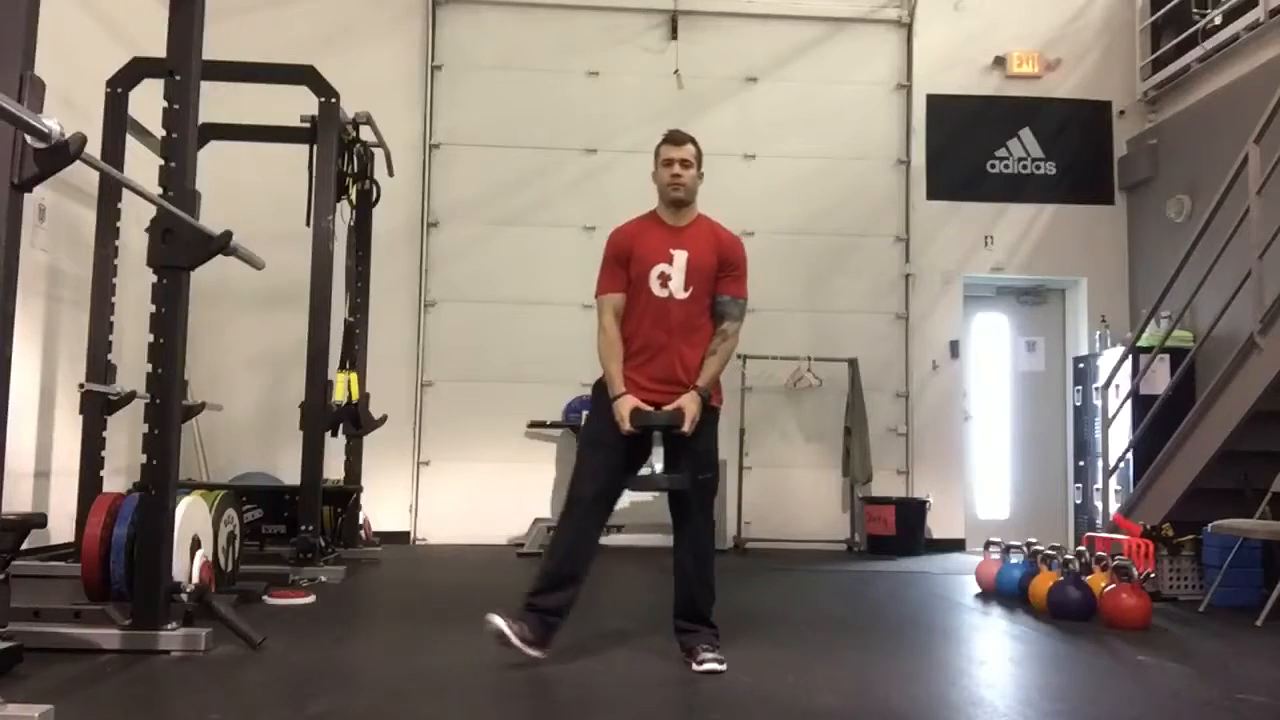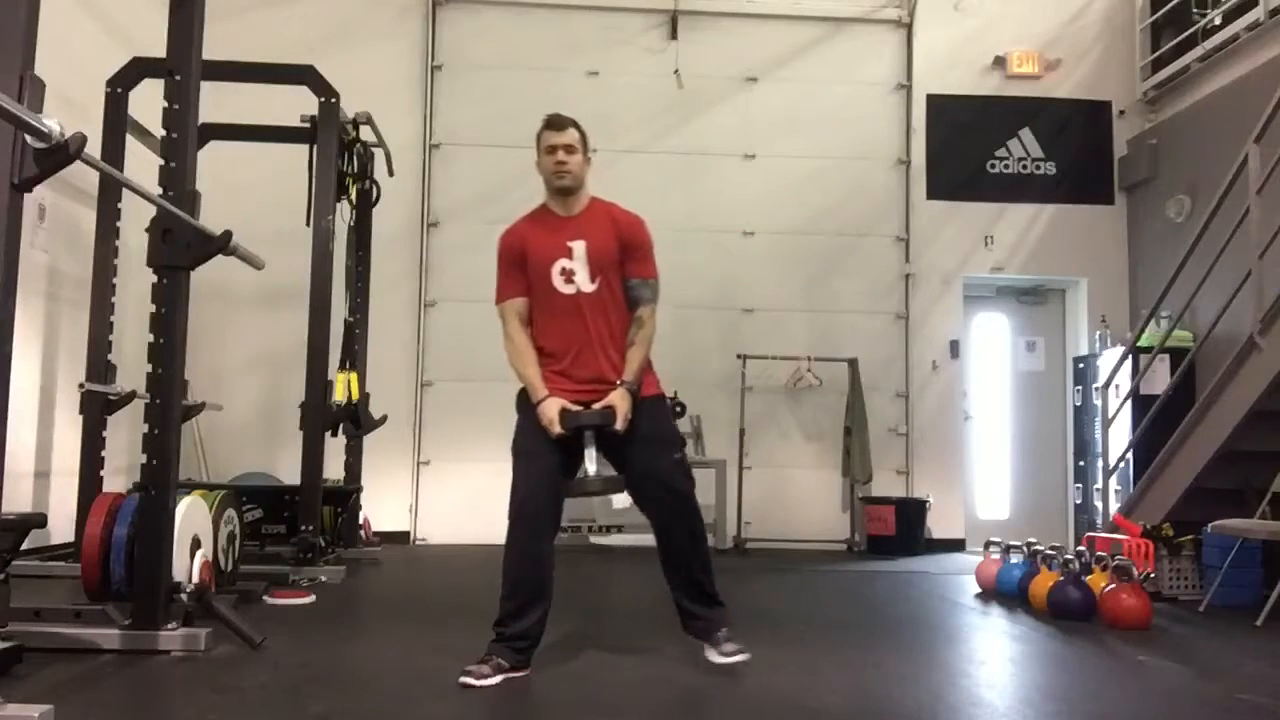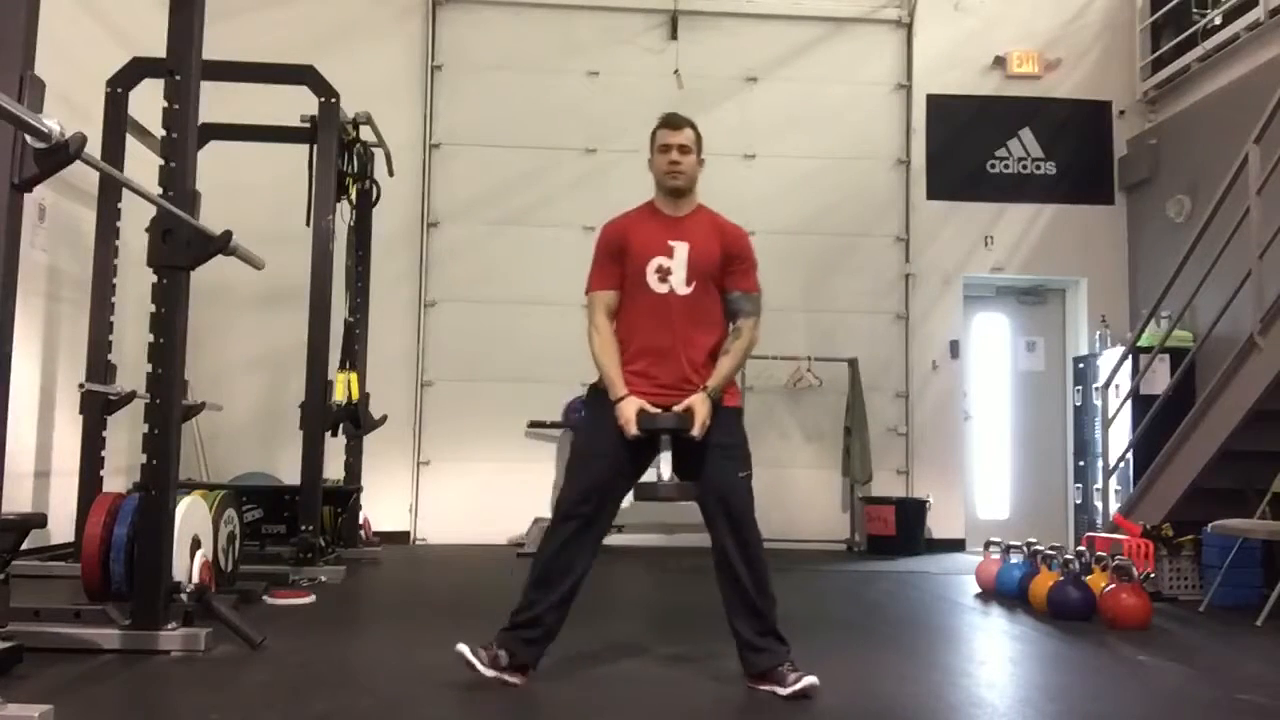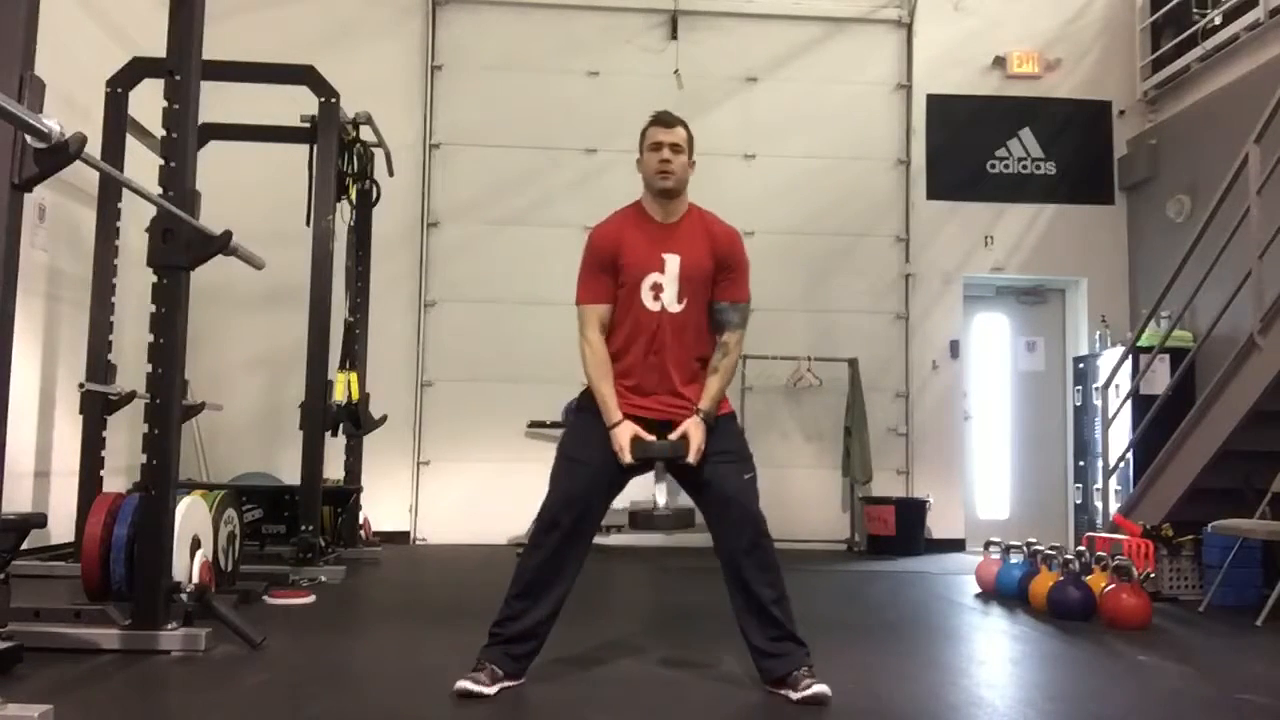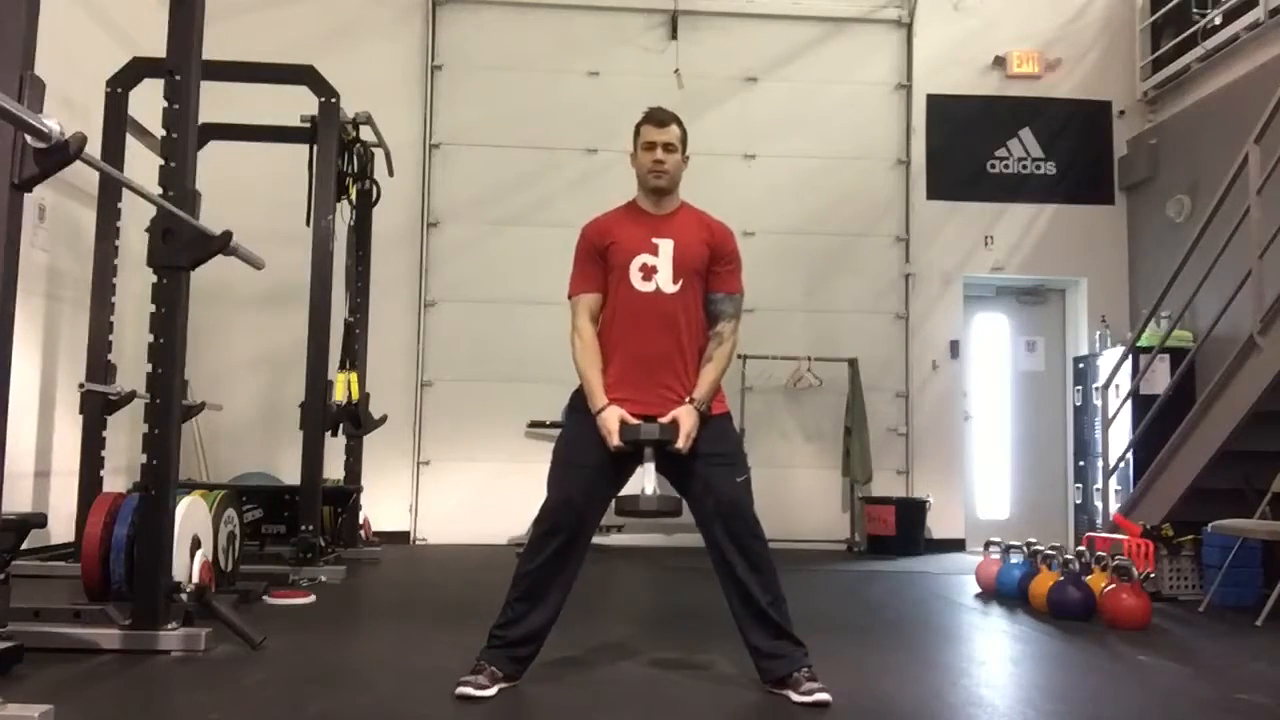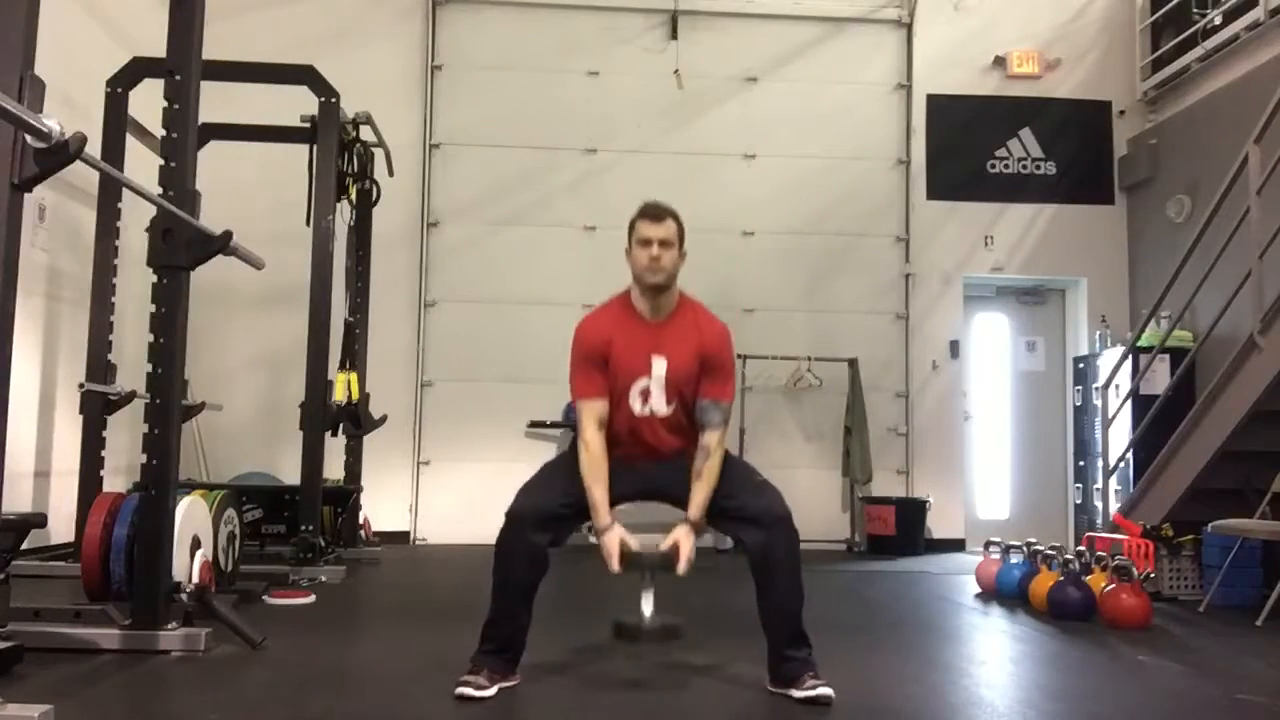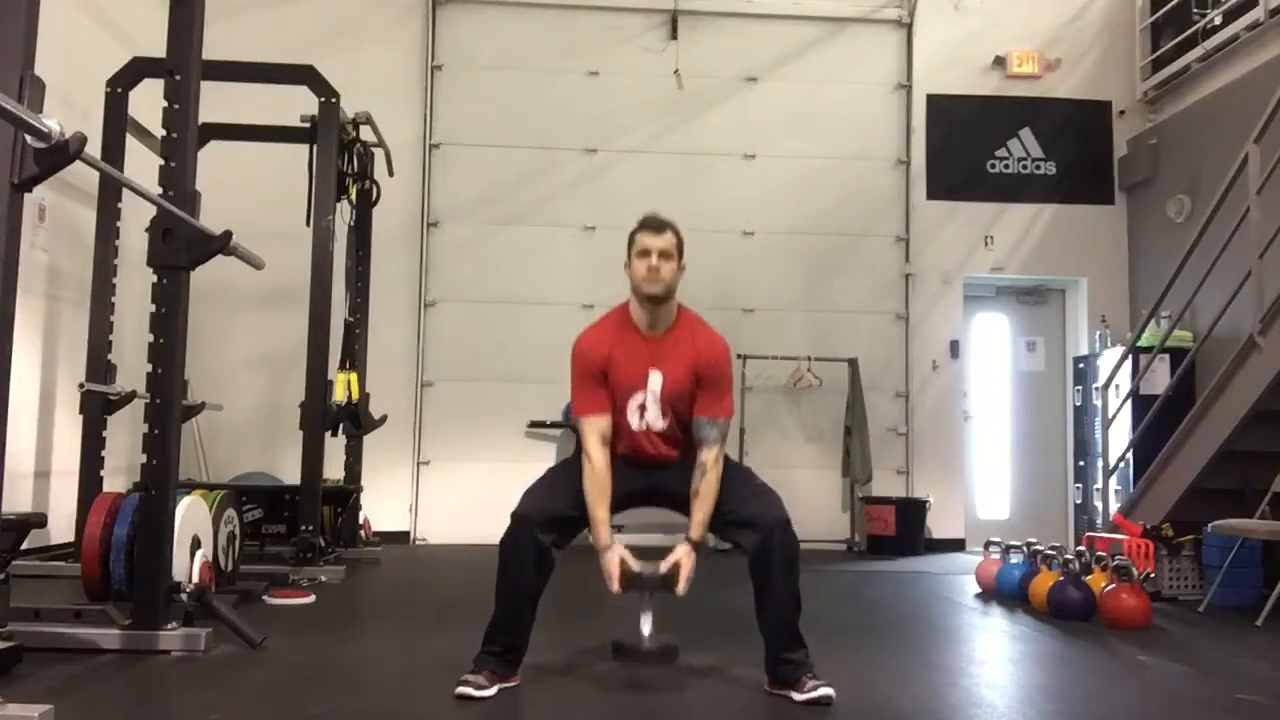
dt=0.7s
person 1, frame 1
left shoulder: (725, 246)
right shoulder: (625, 239)
left elbow: (729, 328)
right elbow: (609, 319)
left wrist: (698, 393)
right wrist: (619, 393)
left hip: (693, 402)
right hip: (624, 396)
left knee: (695, 520)
right knee: (584, 506)
left ankle: (698, 635)
right ankle: (536, 623)
person 1, frame 2
left shoulder: (625, 227)
right shoulder: (517, 239)
left elbow: (644, 314)
right elbow: (515, 326)
left wrist: (626, 389)
right wrist: (542, 397)
left hip: (630, 394)
right hip: (550, 401)
left knee: (675, 505)
right knee: (530, 521)
left ankle: (709, 625)
right ankle: (511, 649)
person 1, frame 3
left shoulder: (730, 238)
right shoulder: (620, 232)
left elbow: (745, 326)
right elbow: (601, 319)
left wrist: (708, 393)
right wrist: (621, 395)
left hip: (708, 403)
right hip: (624, 399)
left knee: (737, 525)
right knee: (577, 516)
left ankle: (767, 660)
right ankle: (516, 650)
person 1, frame 4
left shoulder: (722, 240)
right shoulder: (608, 236)
left elbow: (731, 335)
right elbow: (592, 334)
left wrist: (702, 416)
right wrist: (615, 420)
left hip: (700, 413)
right hip: (615, 410)
left knee: (745, 530)
right knee: (559, 525)
left ankle: (786, 664)
right ankle: (503, 659)
person 1, frame 5
left shoulder: (714, 236)
right shoulder: (600, 232)
left elbow: (725, 329)
right elbow: (584, 324)
left wrist: (696, 405)
right wrist: (601, 406)
left hip: (696, 412)
right hip: (607, 409)
left knee: (738, 533)
right knee: (559, 529)
left ankle: (786, 666)
right ankle: (501, 659)
person 1, frame 6
left shoulder: (711, 334)
right shoulder: (595, 330)
left elbow: (712, 437)
right elbow: (591, 431)
left wrist: (692, 523)
right wrist: (604, 525)
left hip: (684, 459)
right hip: (613, 457)
left knee: (772, 520)
right knee: (526, 517)
left ankle: (792, 667)
right ankle: (496, 661)
person 1, frame 7
left shoulder: (708, 346)
right shoulder: (595, 342)
left elbow: (710, 451)
right elbow: (594, 446)
left wrist: (692, 542)
right wrist: (604, 542)
left hip: (684, 466)
right hip: (616, 464)
left knee: (771, 525)
right knee: (530, 522)
left ankle: (789, 668)
right ankle: (498, 662)
